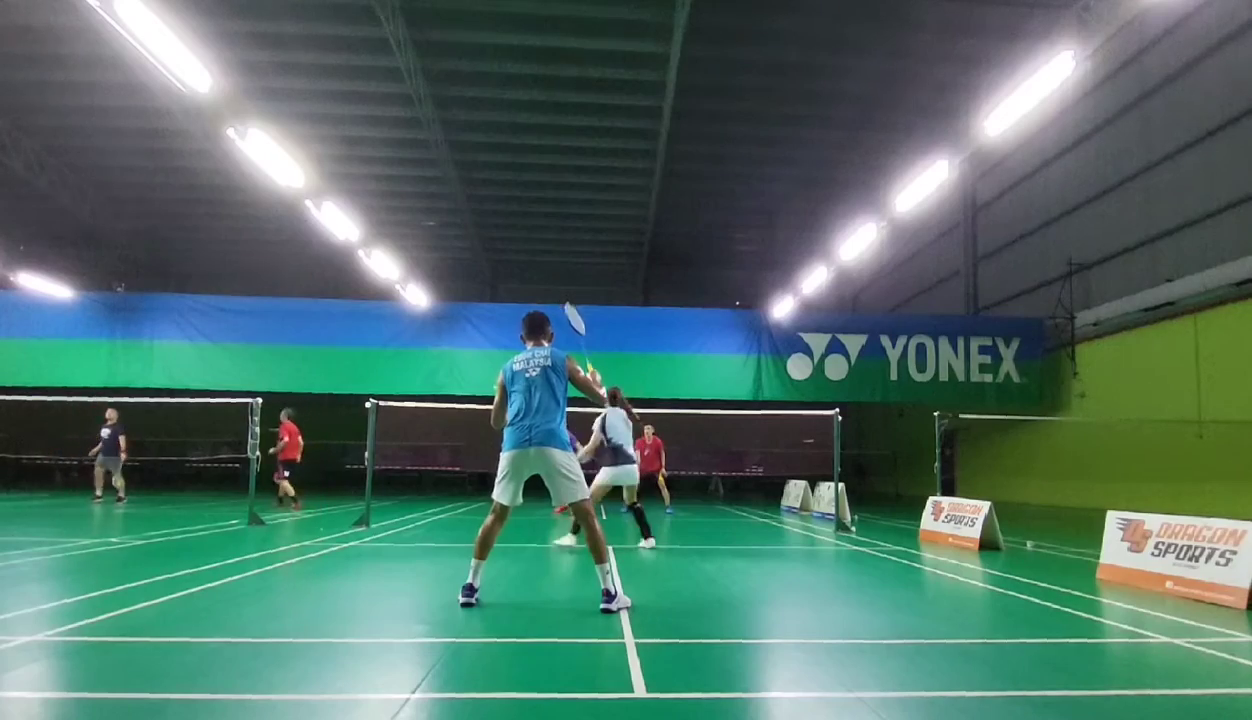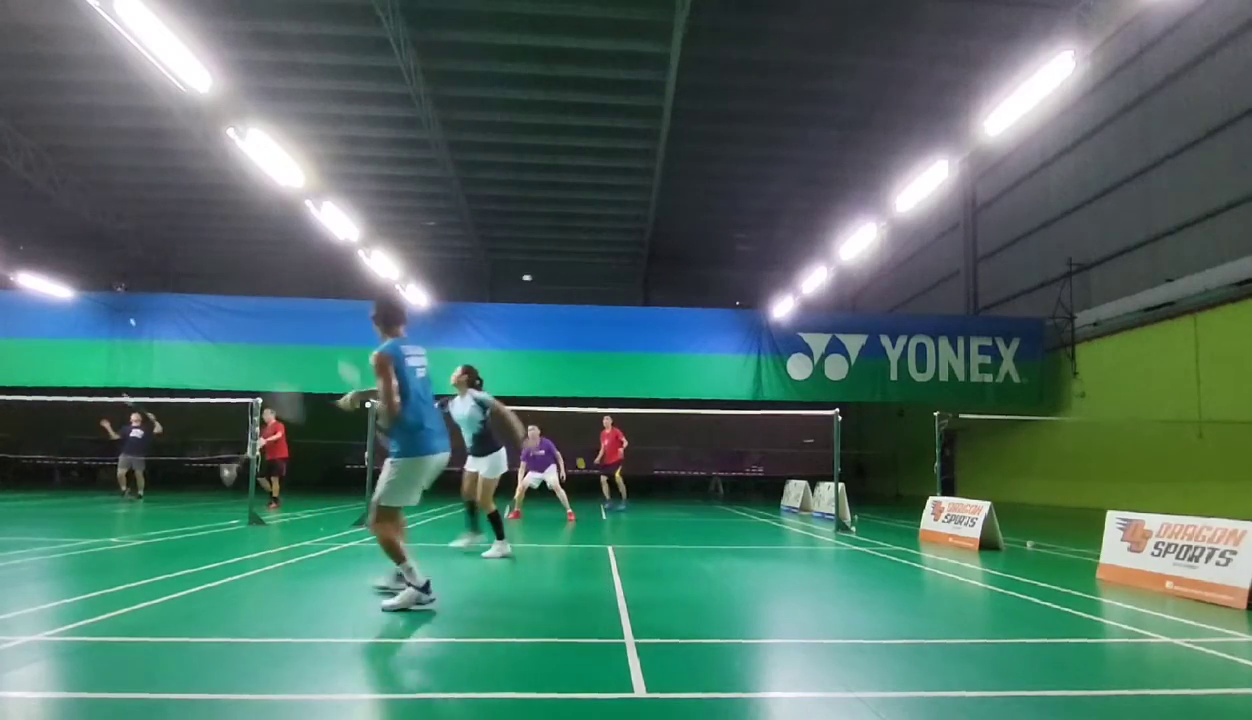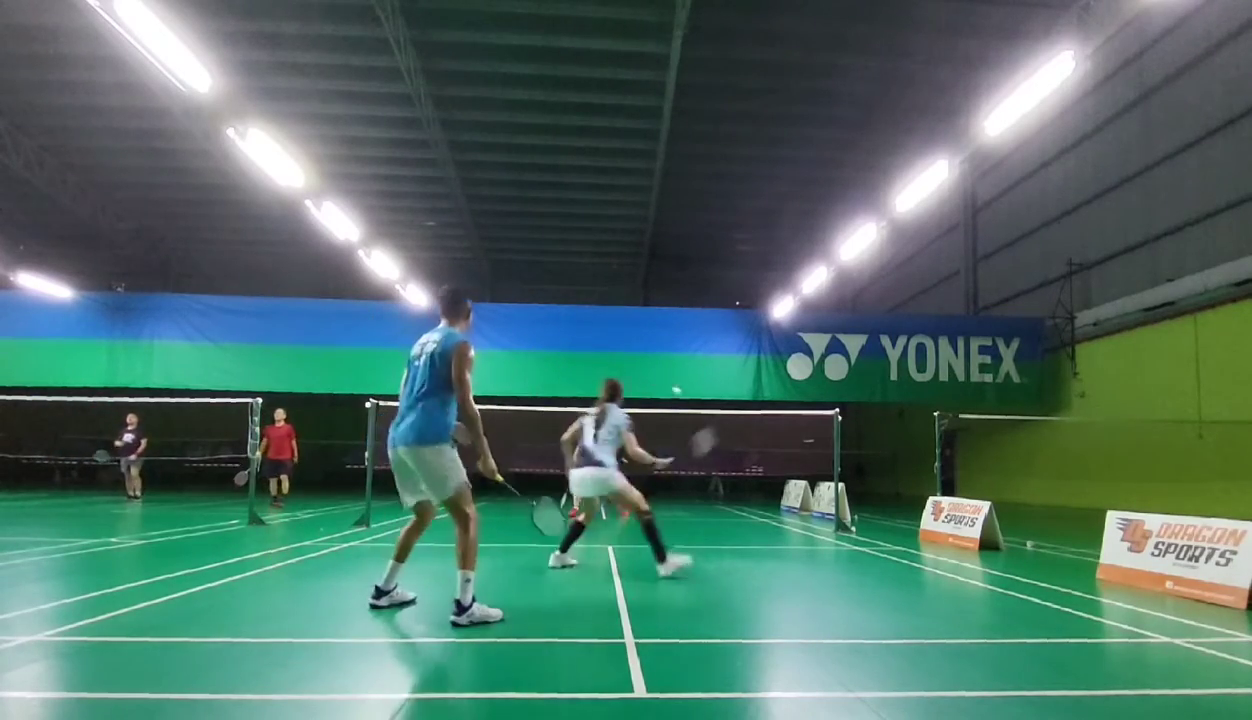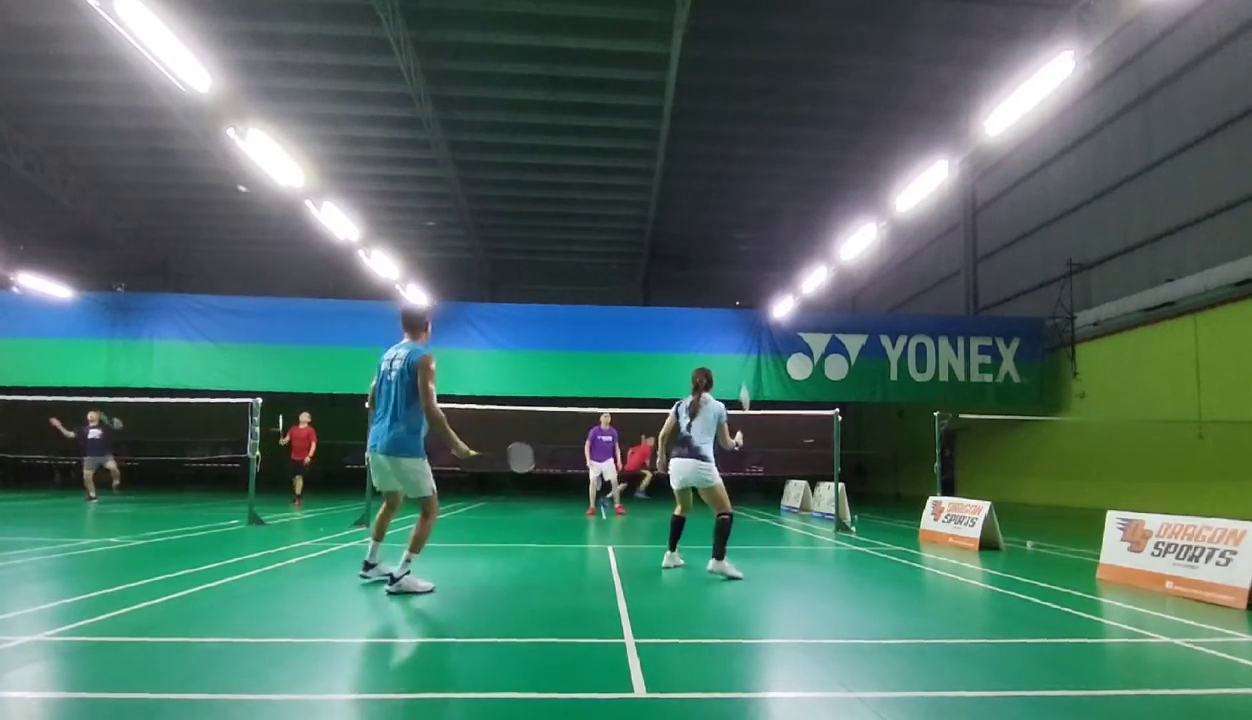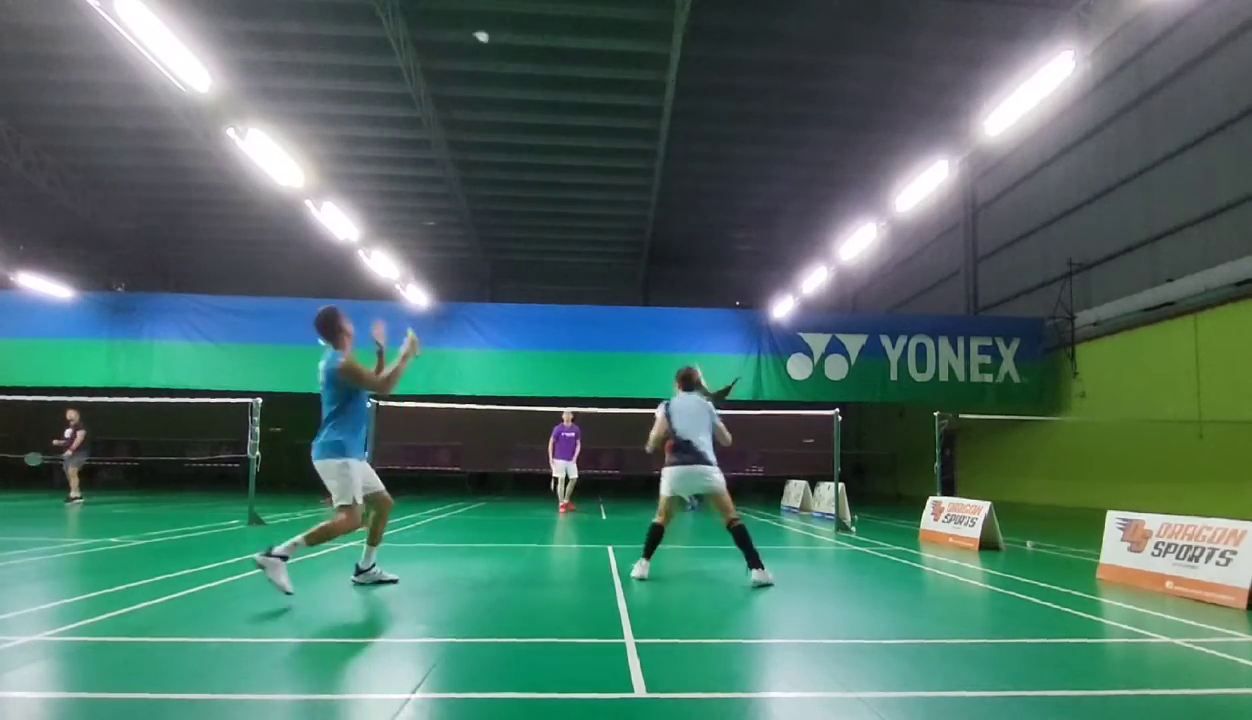
dt=1s
person 1, frame 1
left shoulder: (508, 369)
right shoulder: (563, 361)
left elbow: (497, 421)
right elbow: (600, 399)
right wrist: (597, 385)
left hip: (515, 447)
right hip: (553, 445)
left knee: (497, 515)
right knee: (587, 516)
left ankle: (471, 586)
right ankle: (609, 593)
person 1, frame 2
left shoulder: (383, 356)
right shoulder: (417, 351)
left elbow: (392, 405)
left wrist: (385, 427)
right wrist: (363, 394)
left hip: (412, 449)
right hip: (437, 447)
left knee: (381, 522)
right knee: (390, 511)
left ankle: (420, 587)
right ankle: (402, 575)
person 1, frame 3
left shoulder: (421, 343)
right shoulder: (459, 345)
right elbow: (465, 402)
right wrist: (485, 454)
left hip: (399, 439)
right hip: (429, 441)
left knee: (422, 518)
right knee: (467, 517)
left ankle: (385, 589)
right ankle: (465, 604)
person 1, frame 4
left shoulder: (388, 356)
right shoulder: (423, 358)
left elbow: (371, 400)
right elbow: (430, 407)
right wrist: (455, 442)
left hip: (378, 444)
right hip: (405, 448)
left knee: (392, 502)
right knee: (429, 510)
left ankle: (371, 562)
right ankle: (401, 575)
person 1, frame 5
left shoulder: (344, 362)
right shoulder: (342, 363)
left elbow: (373, 385)
right elbow: (382, 387)
left wrist: (381, 351)
right wrist: (406, 355)
left hip: (352, 453)
right hip: (337, 453)
left knee: (384, 503)
right knee: (350, 519)
left ankle: (367, 567)
right ankle: (277, 555)
person 2, frame 1
left shoulder: (603, 418)
right shoulder: (627, 417)
left elbow: (593, 446)
left wrist: (578, 457)
left hip: (612, 467)
right hip: (631, 466)
left knee: (590, 500)
right knee: (633, 503)
left ankle: (572, 537)
right ankle: (648, 539)
person 2, frame 2
left shoulder: (478, 397)
right shoulder: (453, 402)
left elbow: (507, 413)
left wrist: (523, 437)
left hip: (491, 455)
right hip: (475, 456)
left knee: (483, 500)
right knee: (468, 495)
left ankle: (502, 544)
right ankle: (474, 533)
person 2, frame 3
left shoulder: (588, 416)
right shoulder: (622, 418)
left elbow: (565, 440)
right elbow: (633, 451)
left wrist: (571, 463)
right wrist: (657, 462)
left hip: (579, 473)
right hip: (601, 473)
left knee: (588, 515)
right knee: (643, 512)
left ankle: (560, 555)
right ankle: (665, 562)
person 2, frame 4
left shoulder: (681, 405)
right shoulder: (718, 407)
left elbow: (664, 435)
right elbow: (726, 444)
left wrist: (661, 457)
right wrist: (737, 442)
left hip: (677, 462)
right hip: (701, 464)
left knee: (683, 508)
right knee: (725, 512)
left ankle: (671, 555)
right ankle: (718, 560)
person 2, frame 5
left shoulder: (667, 406)
right shoulder: (707, 405)
left elbow: (655, 439)
right elbow: (726, 441)
left wrist: (650, 447)
right wrist: (716, 426)
left hip: (676, 468)
right hip: (706, 468)
left knee: (662, 517)
right knee: (732, 520)
left ankle: (644, 563)
right ankle: (757, 569)
